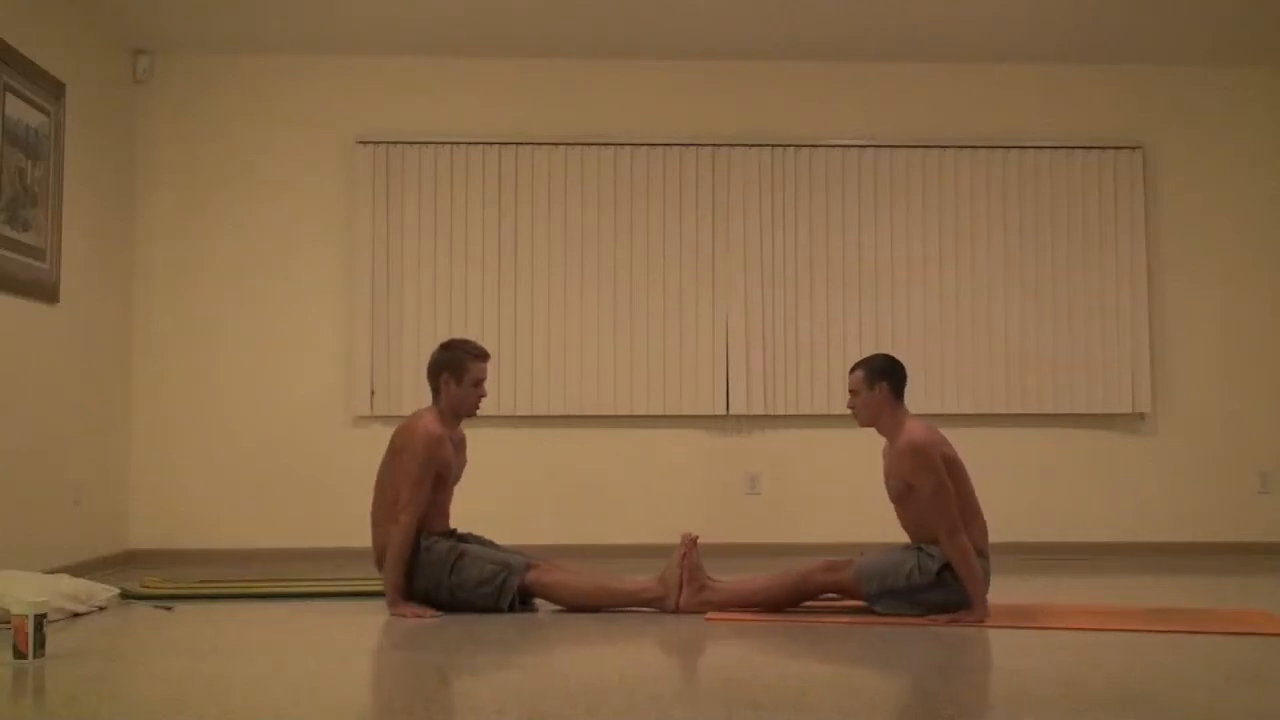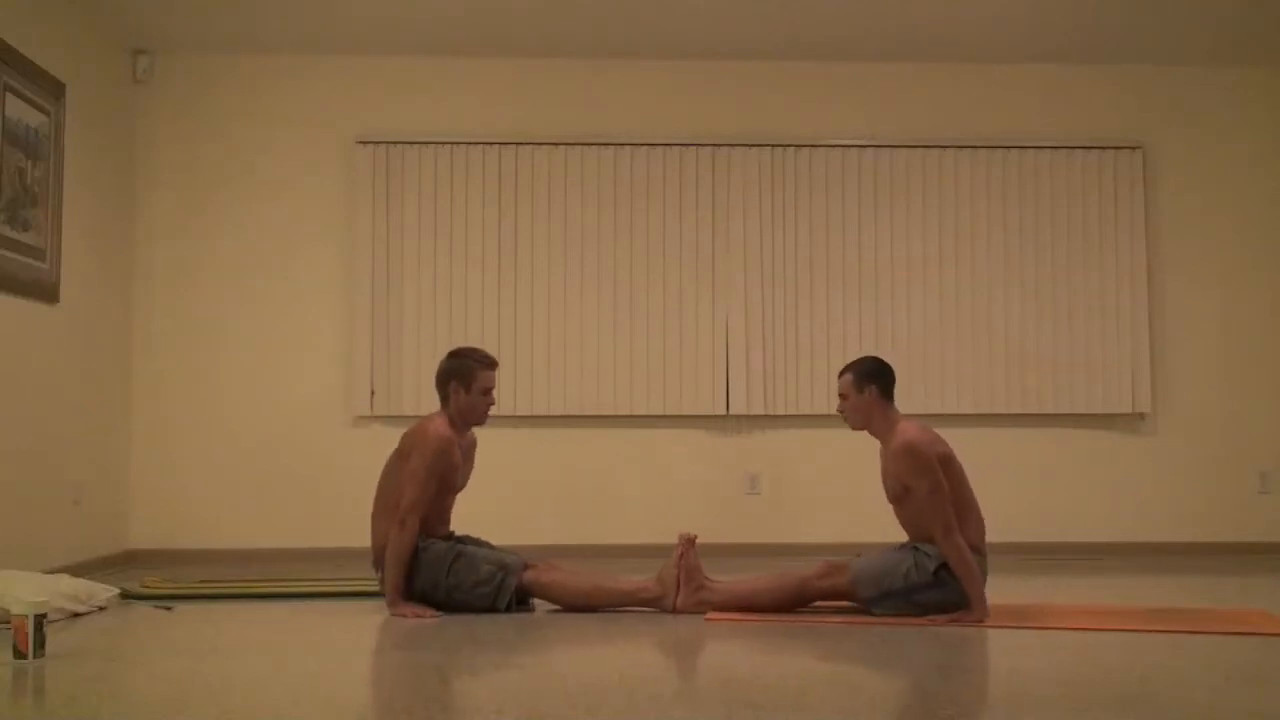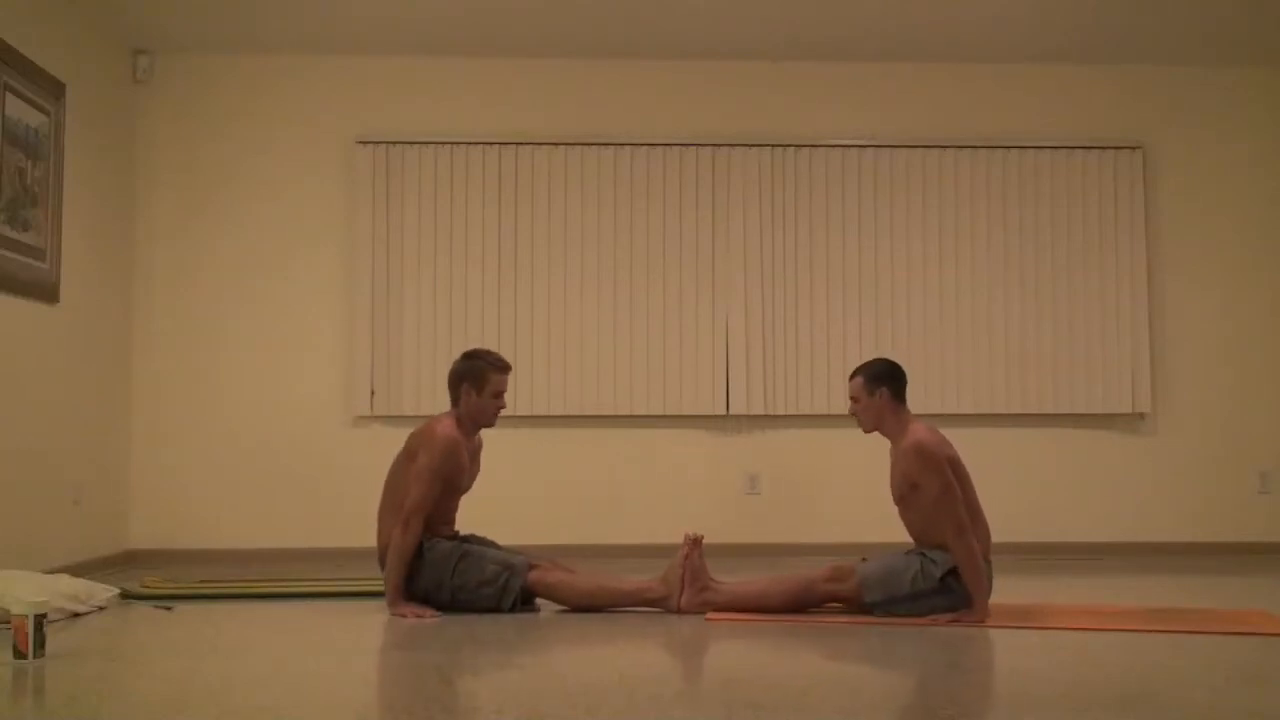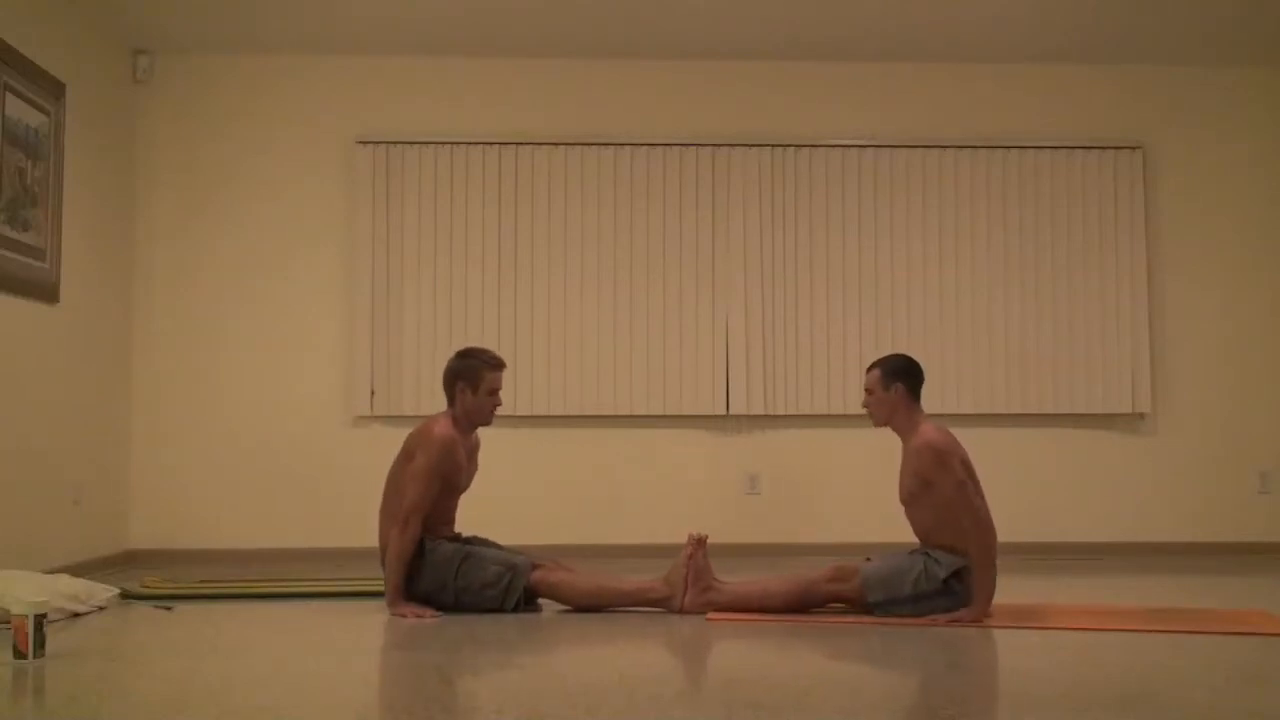
dt=0.3s
person 1, frame 1
left shoulder: (914, 445)
right shoulder: (895, 447)
left elbow: (951, 531)
left wrist: (978, 606)
left hip: (949, 572)
right hip: (936, 563)
left knee: (828, 574)
right knee: (830, 572)
left ankle: (707, 595)
right ankle: (713, 592)
person 1, frame 2
left shoulder: (906, 446)
right shoulder: (894, 443)
left elbow: (946, 530)
left wrist: (977, 606)
left hip: (947, 571)
right hip: (935, 562)
left knee: (826, 577)
right knee: (829, 575)
left ankle: (706, 596)
right ankle: (710, 590)
person 1, frame 3
left shoulder: (917, 446)
right shoulder: (904, 444)
left elbow: (958, 530)
left wrist: (978, 606)
left hip: (952, 576)
right hip: (938, 566)
left knee: (833, 581)
right knee: (834, 577)
left ankle: (711, 596)
right ankle: (716, 591)
person 1, frame 4
left shoulder: (927, 445)
right shoulder: (917, 442)
left elbow: (979, 522)
left wrist: (978, 604)
left hip: (955, 576)
right hip: (941, 565)
left knee: (835, 581)
right knee: (838, 576)
left ankle: (713, 596)
right ankle: (717, 591)
person 2, frame 1
left shoulder: (454, 435)
right shoulder: (427, 434)
right elbow: (405, 518)
right wrist: (396, 598)
left hip: (438, 546)
right hip: (417, 559)
left knee: (540, 566)
right knee: (532, 575)
left ankle: (654, 590)
right ankle: (658, 593)
person 2, frame 2
left shoulder: (466, 440)
right shoulder: (437, 437)
right elbow: (406, 519)
right wrist: (395, 598)
left hip: (435, 549)
right hip: (413, 562)
left knee: (539, 568)
right knee: (529, 575)
left ankle: (652, 590)
right ankle: (655, 592)
person 2, frame 3
left shoulder: (472, 441)
right shoulder: (444, 438)
right elbow: (409, 520)
right wrist: (395, 598)
left hip: (439, 549)
right hip: (417, 561)
left knee: (545, 567)
right knee: (534, 575)
left ankle: (656, 591)
right ankle: (659, 592)
person 2, frame 4
left shoulder: (470, 440)
right shoulder: (440, 438)
right elbow: (406, 519)
right wrist: (396, 598)
left hip: (440, 551)
right hip: (420, 562)
left knee: (547, 566)
right knee: (537, 575)
left ankle: (660, 590)
right ankle: (664, 593)
